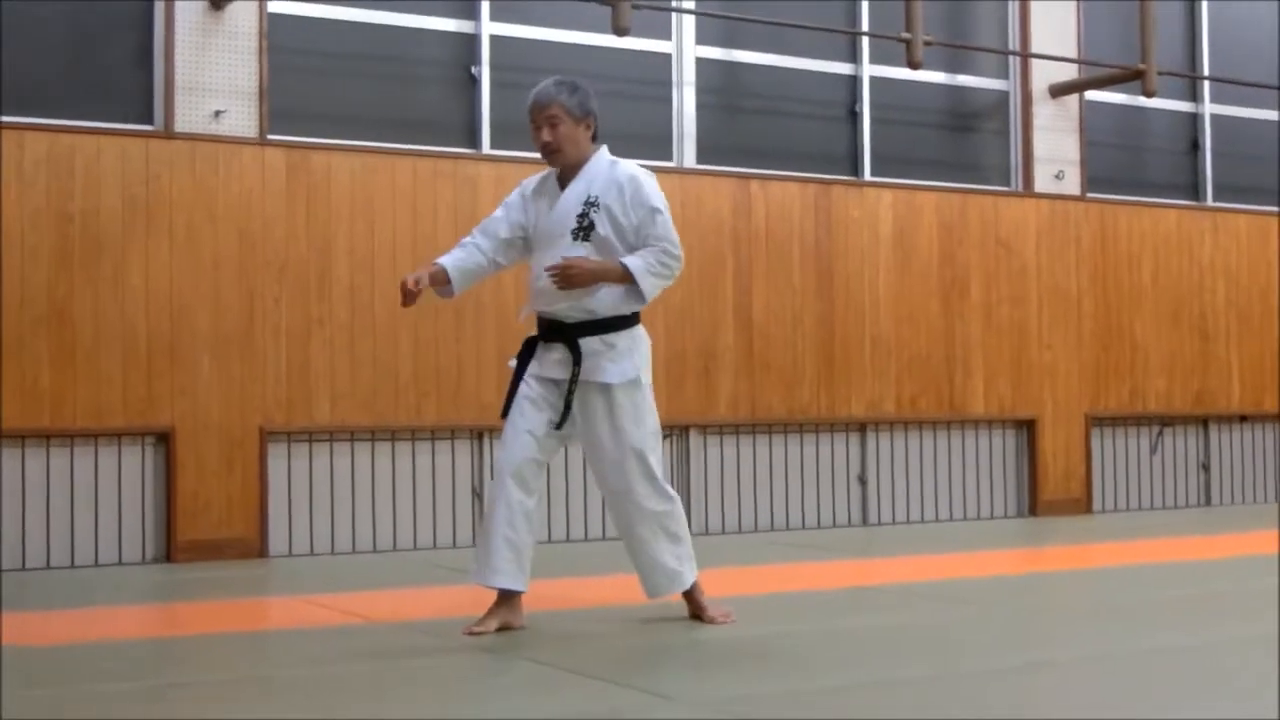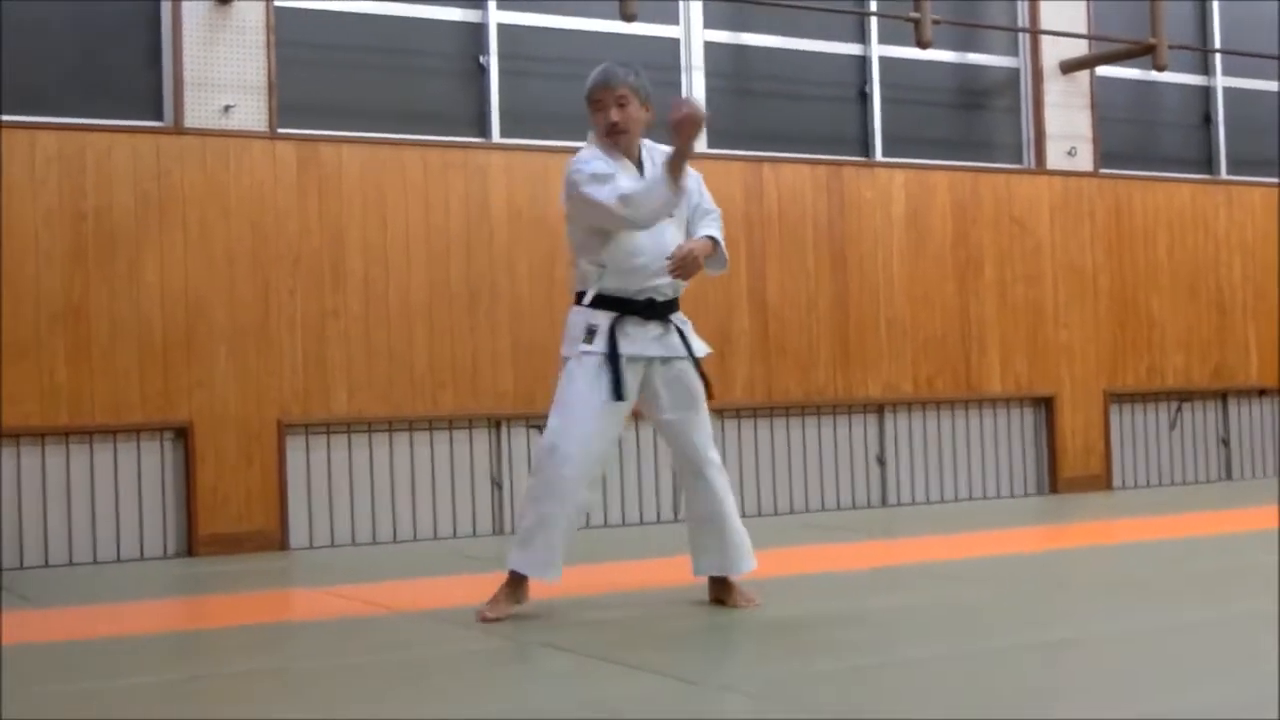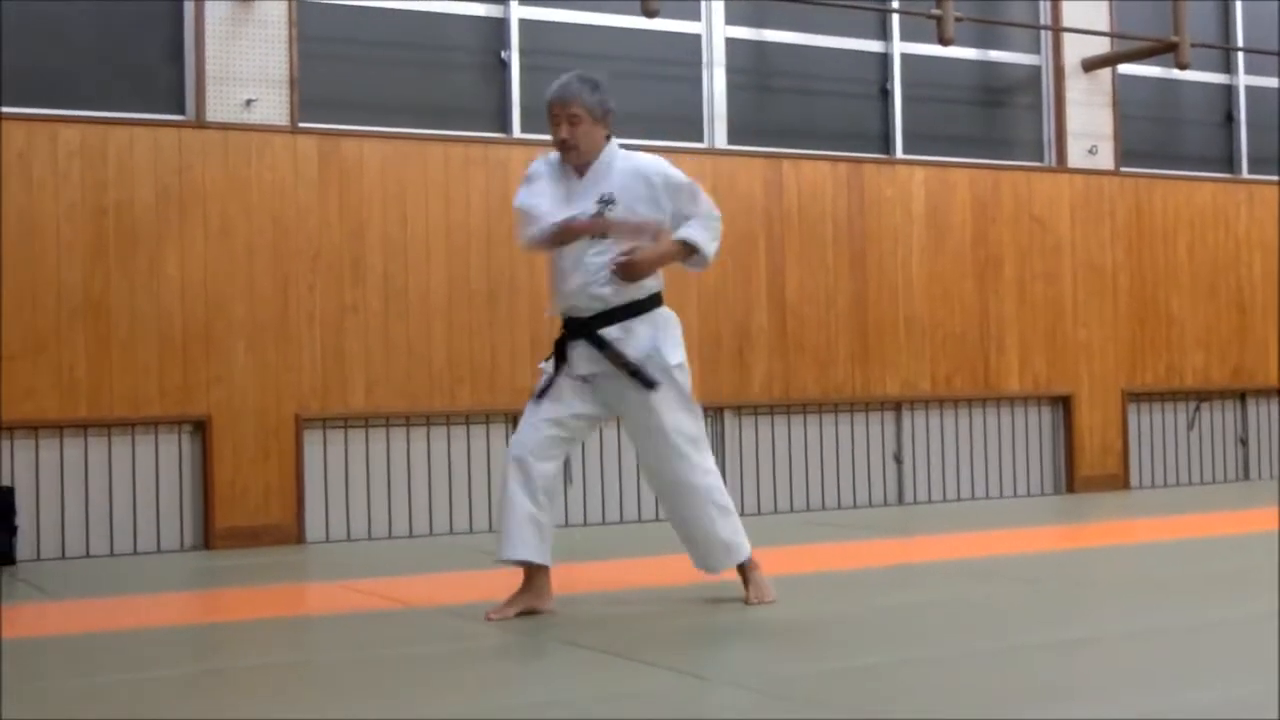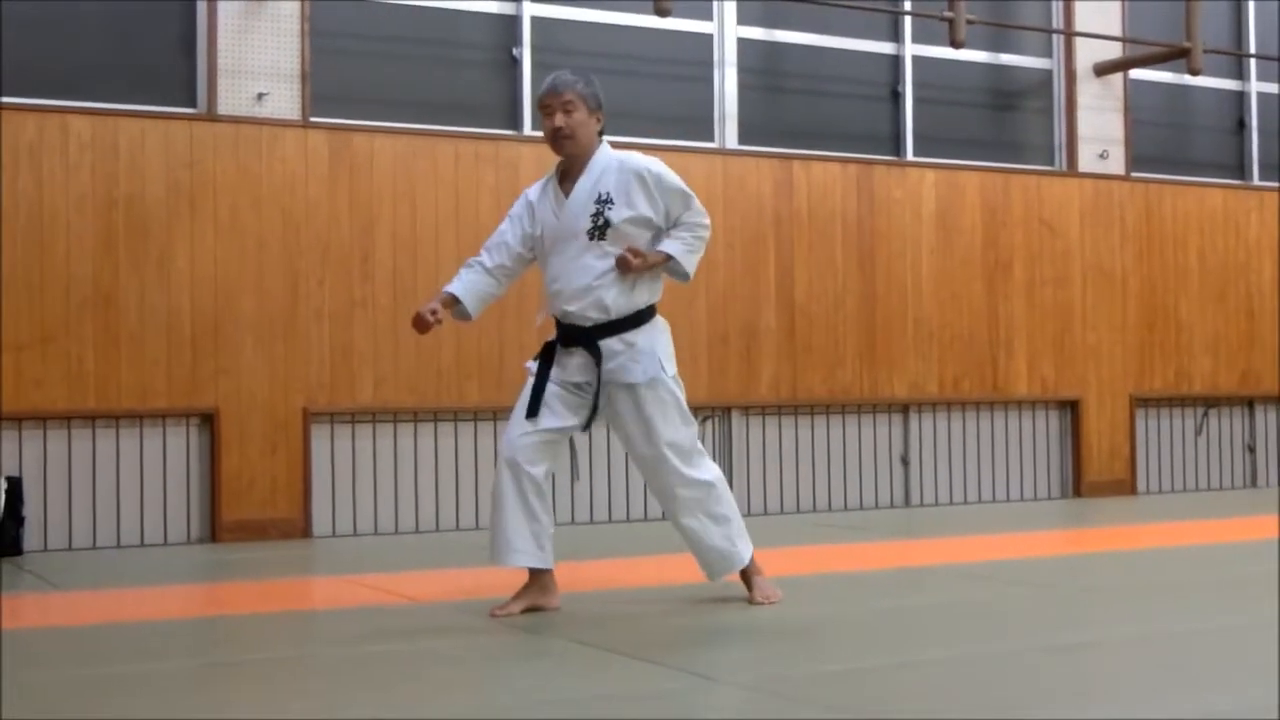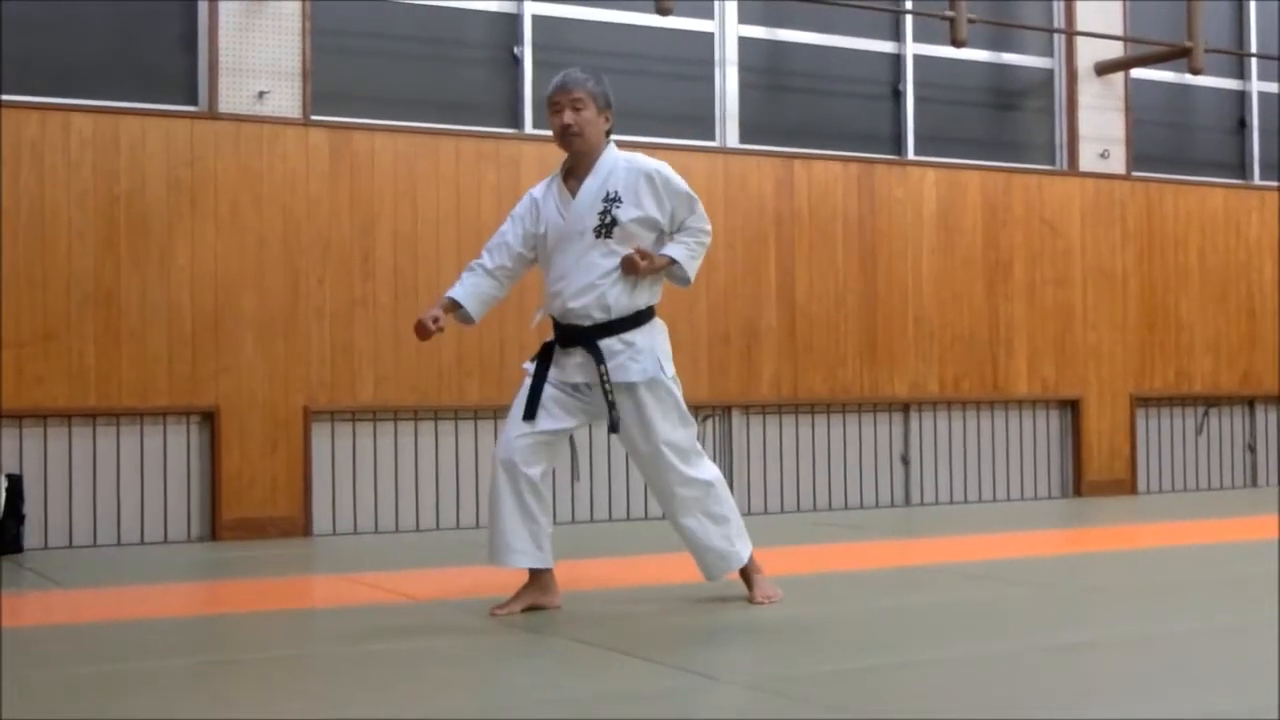
dt=0.4s
person 1, frame 1
left shoulder: (628, 181)
right shoulder: (532, 194)
left elbow: (666, 254)
right elbow: (484, 247)
left wrist: (602, 270)
right wrist: (430, 276)
left hip: (612, 351)
right hip: (548, 353)
left knee: (634, 478)
right knee: (514, 468)
left ankle: (691, 590)
right ankle: (508, 601)
person 1, frame 2
left shoulder: (663, 160)
right shoulder: (586, 169)
left elbow: (707, 220)
right elbow: (640, 209)
left wrist: (702, 247)
right wrist: (683, 148)
left hip: (664, 331)
right hip: (602, 333)
left knee: (700, 457)
right knee: (569, 454)
left ankle: (722, 577)
right ankle: (519, 580)
person 1, frame 3
left shoulder: (644, 171)
right shoulder: (546, 173)
left elbow: (706, 219)
right elbow: (540, 227)
left wrist: (662, 250)
right wrist: (588, 224)
left hip: (640, 339)
right hip: (579, 345)
left knee: (678, 461)
right knee: (529, 453)
left ankle: (745, 566)
right ankle: (535, 583)
person 1, frame 4
left shoulder: (638, 171)
right shoulder: (536, 199)
left elbow: (695, 222)
right elbow: (494, 263)
left wrist: (659, 259)
right wrist: (443, 303)
left hip: (635, 348)
right hip: (568, 353)
left knee: (680, 463)
right knee: (520, 454)
left ankle: (749, 569)
right ankle: (540, 582)
person 1, frame 5
left shoulder: (646, 174)
right shoulder: (540, 199)
left elbow: (697, 228)
right elbow: (496, 264)
left wrist: (663, 261)
right wrist: (444, 308)
left hip: (633, 348)
right hip: (565, 354)
left knee: (678, 463)
right knee: (517, 454)
left ankle: (748, 568)
right ankle: (540, 582)
